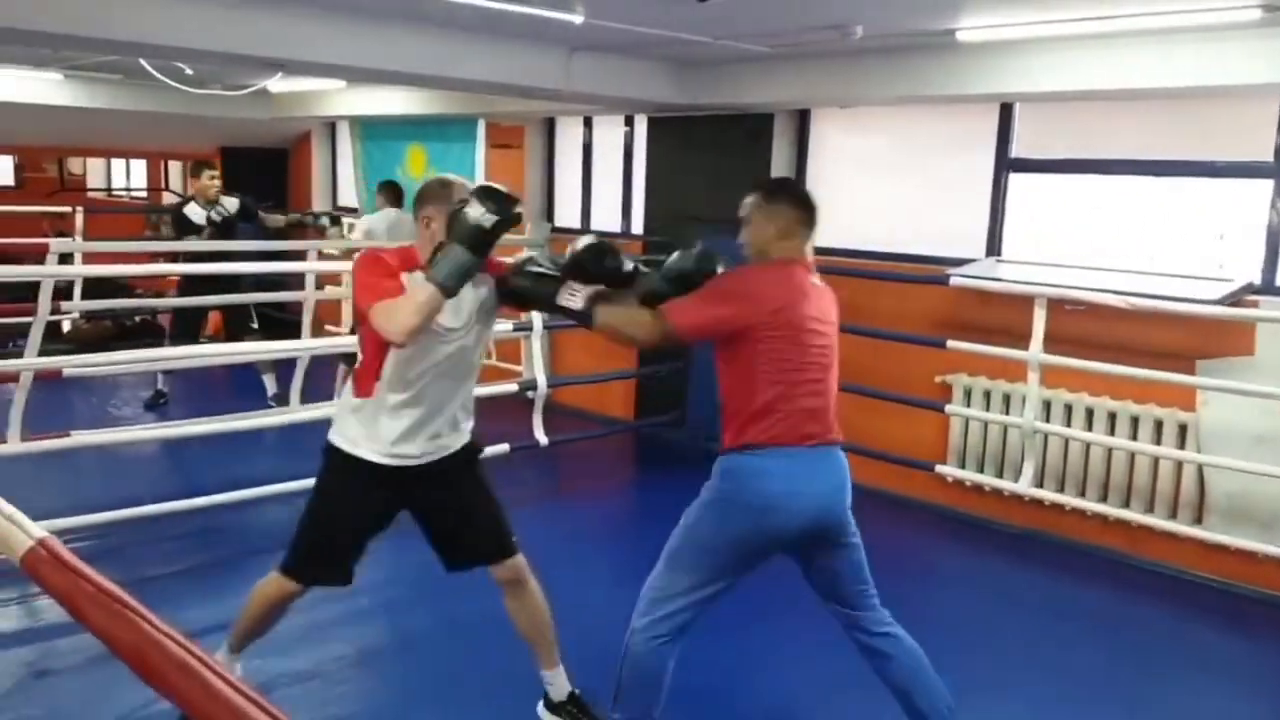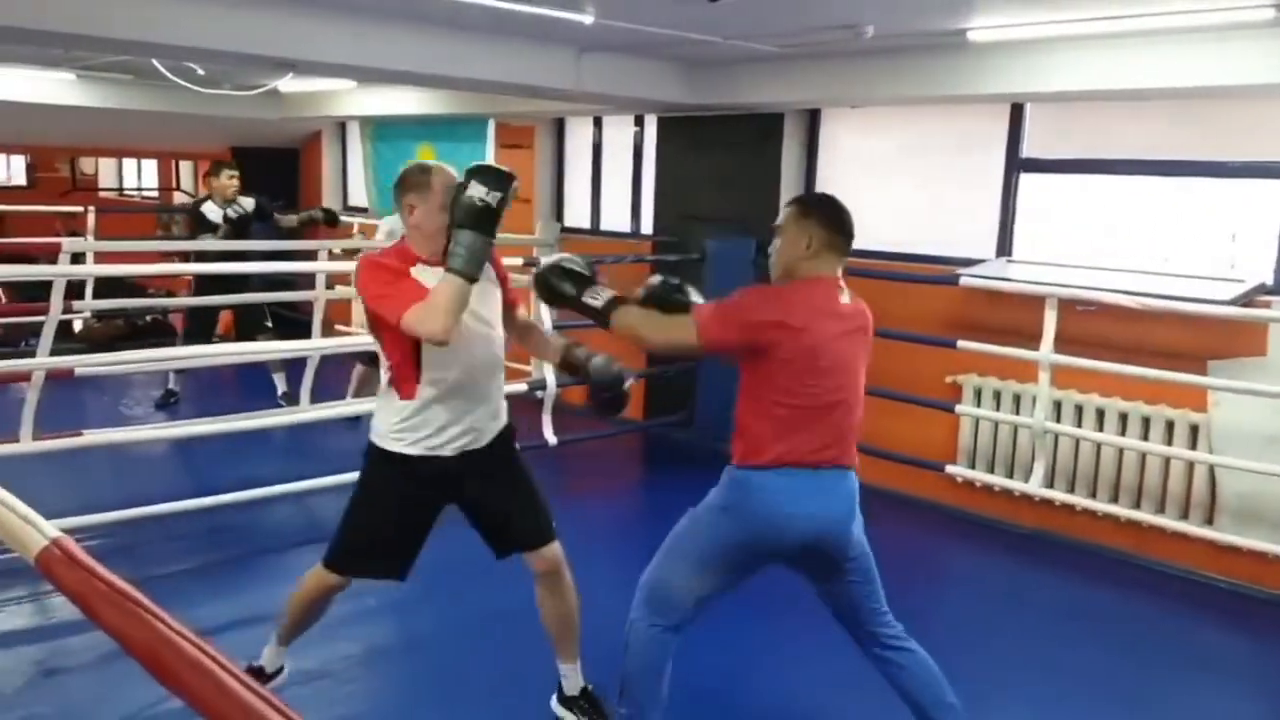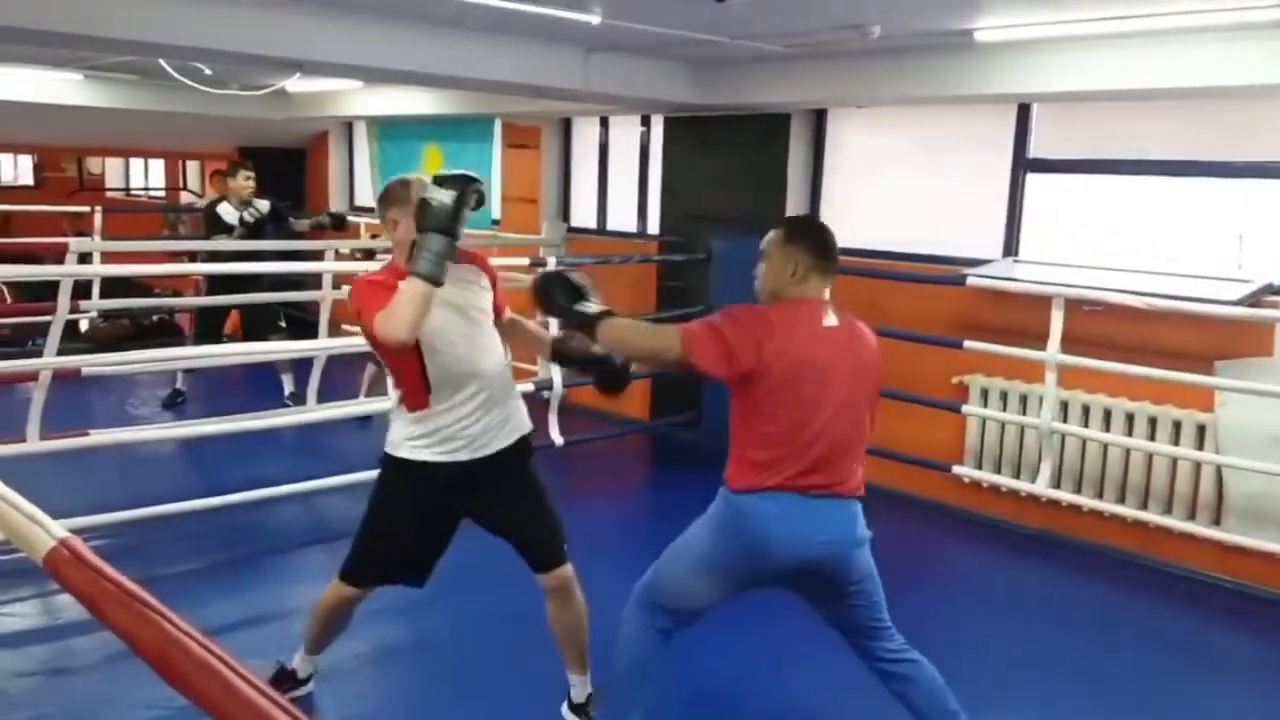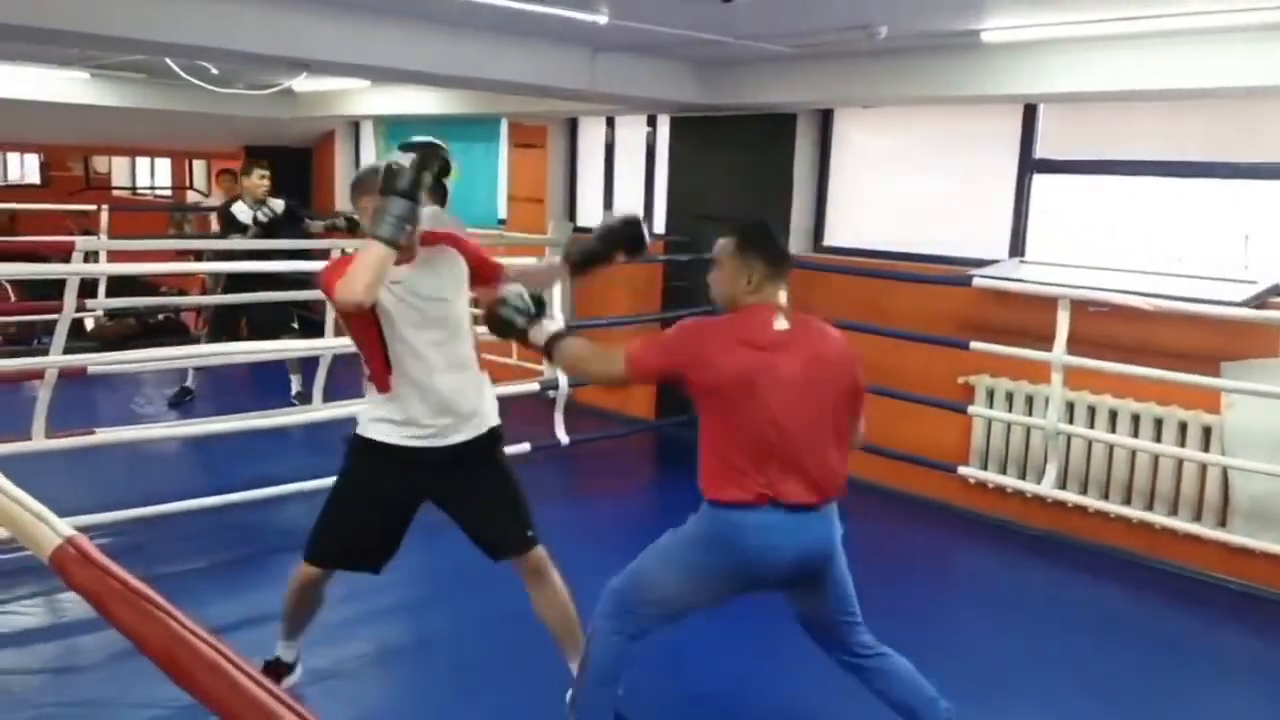
dt=0.1s
person 1, frame 1
left shoulder: (490, 276)
right shoulder: (376, 266)
right elbow: (400, 326)
right wrist: (463, 251)
left hip: (446, 453)
right hip: (365, 456)
left knee: (513, 570)
right knee: (294, 579)
right ankle: (221, 667)
person 1, frame 2
left shoulder: (485, 263)
right shoulder: (379, 268)
left elbow: (519, 328)
right elbow: (436, 328)
left wrist: (580, 360)
right wrist: (473, 236)
left hip: (485, 443)
right hip: (406, 451)
left knee: (549, 562)
right knee: (334, 574)
right ankle: (267, 665)
person 1, frame 3
left shoulder: (473, 269)
right shoulder: (372, 288)
left elbow: (509, 326)
right elbow: (399, 331)
left wrist: (574, 351)
right wrist: (436, 237)
left hip: (499, 448)
right hip: (420, 459)
left knee: (556, 579)
right knee: (352, 587)
right ankle: (298, 669)
person 1, frame 4
left shoulder: (449, 250)
right shoulder: (343, 272)
left elbow: (512, 277)
right elbow: (357, 295)
left wrist: (580, 257)
left hip: (469, 436)
right hip: (391, 444)
left knee: (531, 561)
right knee: (316, 567)
right ankle: (286, 657)
person 2, frame 1
left shoulder: (751, 289)
right shoulder: (822, 294)
left elbow: (648, 330)
left wrist: (565, 296)
right wrist: (703, 282)
left hip: (756, 482)
right hip: (826, 477)
left knee: (656, 619)
right knee: (868, 623)
person 2, frame 2
left shoulder: (770, 307)
right shoulder: (859, 316)
left elbow: (672, 337)
left wrist: (592, 297)
right wrist: (693, 305)
left hip: (758, 498)
right hip: (835, 498)
left knee: (655, 610)
right knee: (881, 635)
person 2, frame 3
left shoulder: (753, 328)
right shoulder: (865, 344)
left elbow: (654, 346)
left wrist: (582, 305)
left hip: (752, 519)
right hip: (838, 525)
left knee: (646, 613)
right knee: (886, 650)
person 2, frame 4
left shoulder: (705, 340)
right shoulder: (835, 347)
left elbow: (601, 367)
right elbow: (850, 436)
left wrist: (534, 328)
left hip: (736, 531)
right hip: (816, 530)
left knee: (617, 615)
right knee: (856, 647)
person 3, frame 1
left shoulder: (233, 204)
right shoulder: (182, 212)
left elbow: (266, 219)
right elbow: (193, 251)
left wrist: (298, 220)
right wrist: (210, 228)
left hip: (228, 279)
right hip: (195, 282)
left knee: (250, 334)
right knee: (177, 337)
left ankle: (273, 391)
right ankle: (161, 389)
person 3, frame 2
left shoulder: (249, 204)
right shoulder: (198, 210)
left elbow: (280, 220)
right elbow: (208, 249)
left wrist: (313, 215)
right wrist: (227, 226)
left hip: (241, 278)
right hip: (209, 280)
left knee: (264, 333)
right knee: (190, 335)
left ankle: (283, 389)
right ankle: (172, 388)
person 3, frame 3
left shoulder: (265, 207)
right shoulder: (214, 211)
left elbow: (294, 225)
right elbow: (223, 250)
left wrist: (322, 221)
right wrist: (243, 228)
left hip: (253, 280)
right hip: (221, 281)
left knee: (277, 333)
right knee: (199, 335)
left ankle: (290, 390)
right ankle: (179, 388)
person 3, frame 4
left shoulder: (279, 206)
right shoulder: (228, 210)
left elbow: (308, 226)
right elbow: (237, 248)
left wrist: (335, 224)
right wrist: (257, 227)
left hip: (269, 279)
right hip: (237, 279)
left knee: (289, 333)
right knee: (213, 334)
left ankle: (297, 389)
right ankle: (188, 386)
